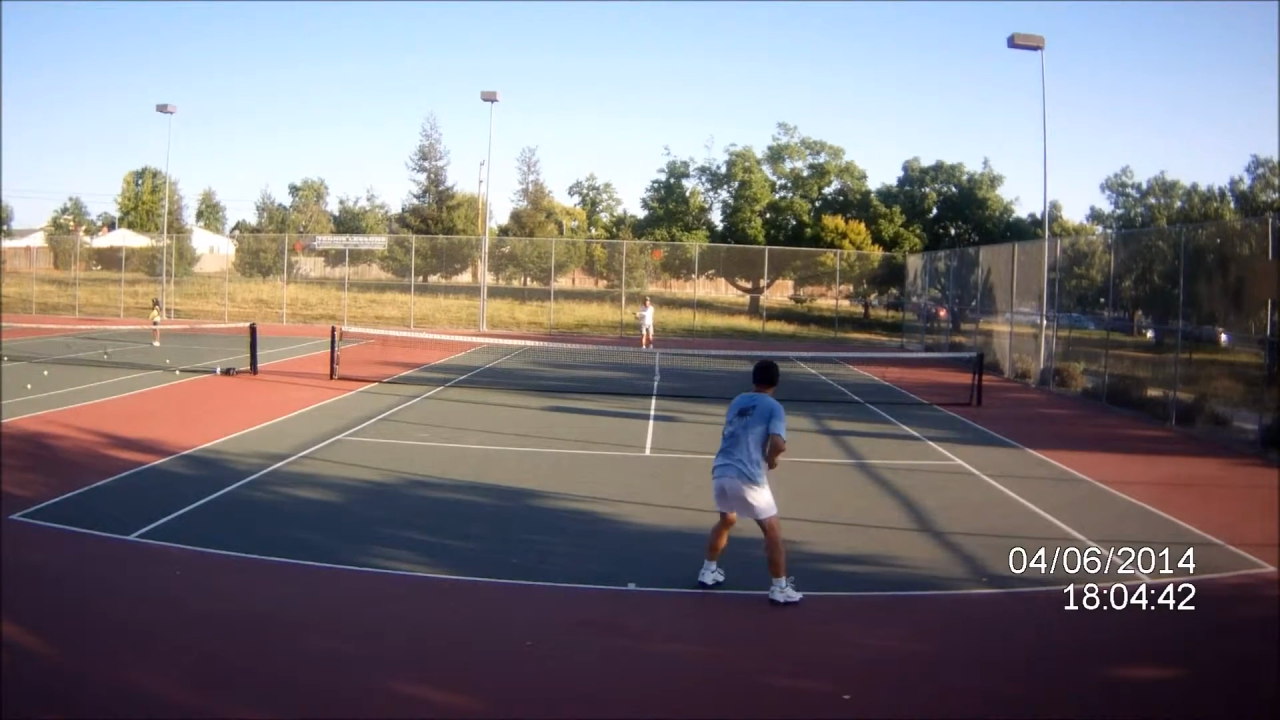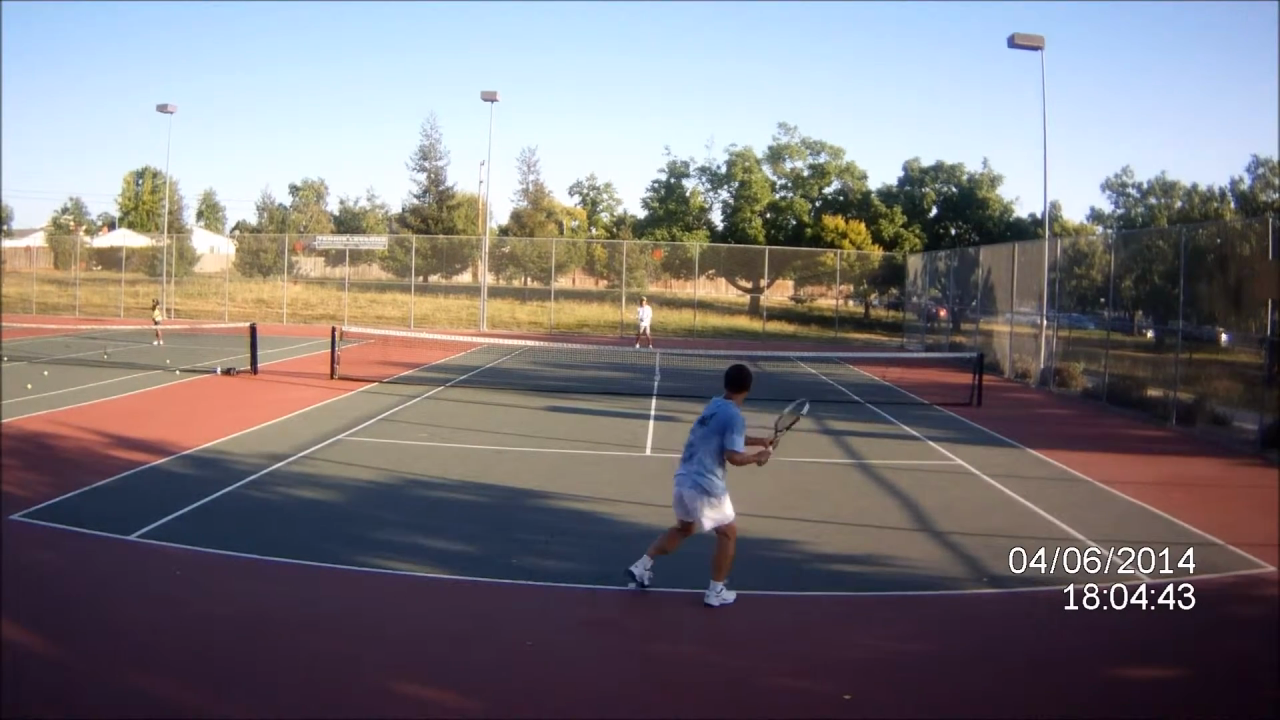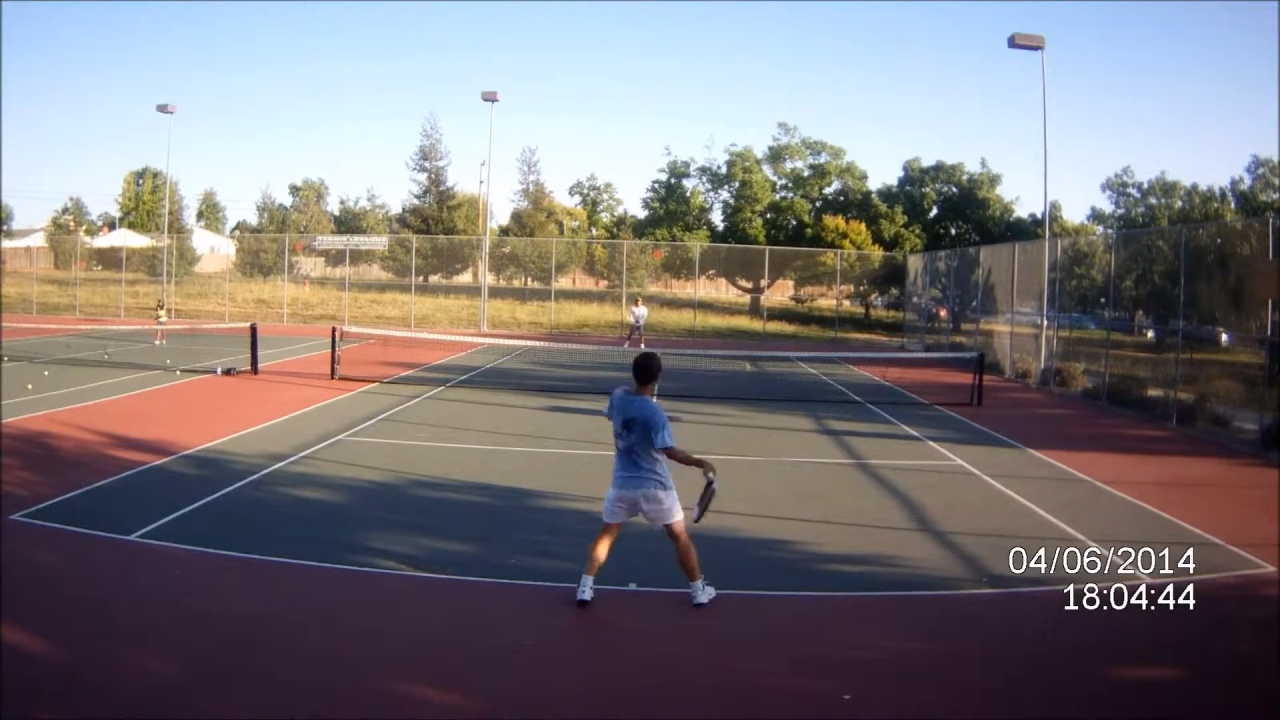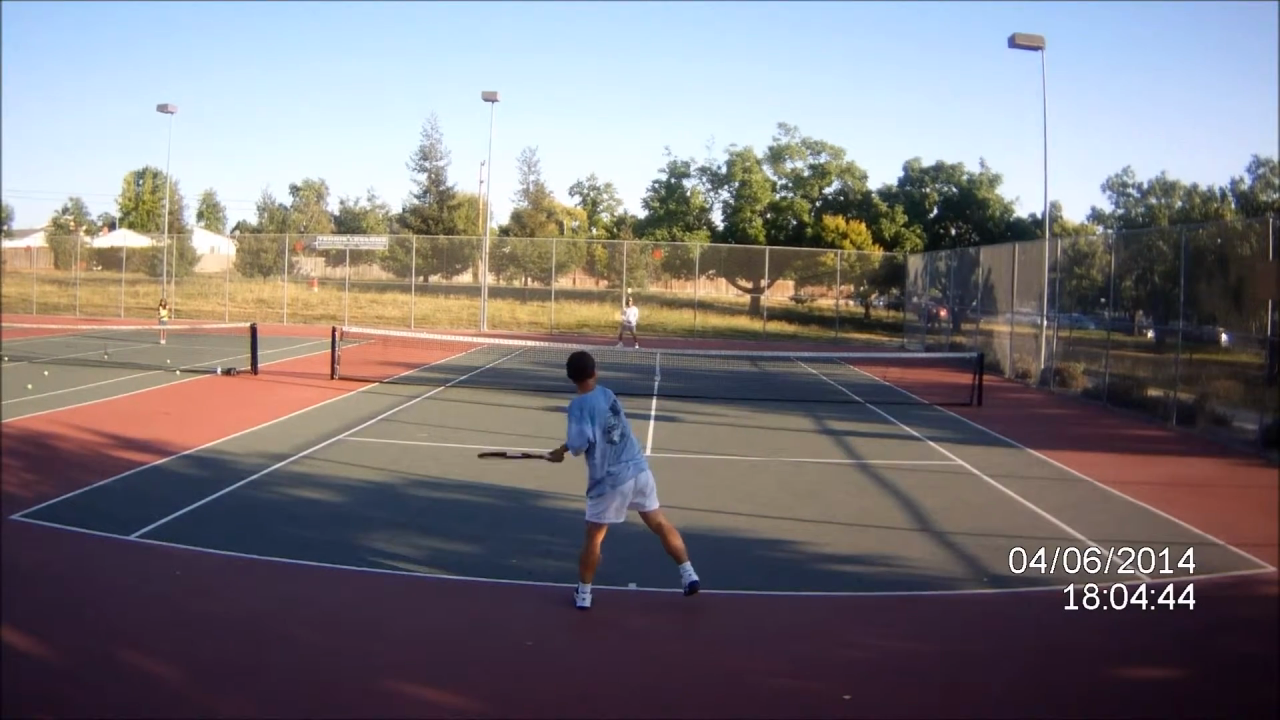
dt=0.5s
person 1, frame 1
left shoulder: (736, 401)
right shoulder: (774, 407)
right elbow: (777, 444)
right wrist: (771, 460)
left hip: (721, 473)
right hip: (747, 478)
left knee: (726, 521)
right knee: (772, 531)
left ankle: (708, 572)
right ankle: (780, 588)
person 1, frame 2
left shoulder: (714, 405)
right shoulder: (734, 416)
right elbow: (733, 457)
left wrist: (757, 441)
right wrist: (759, 456)
left hip: (683, 480)
right hip: (706, 487)
left knee: (682, 529)
right knee: (728, 535)
left ankle: (641, 567)
right ankle: (716, 592)
person 1, frame 3
left shoulder: (618, 397)
right shoulder: (653, 413)
right elbow: (669, 451)
right wrist: (702, 464)
left hip: (622, 484)
right hip: (654, 485)
left knee: (605, 535)
right knee: (680, 537)
left ankle: (585, 589)
right ankle: (697, 589)
person 1, frame 4
left shoulder: (577, 405)
right shoulder: (607, 394)
left elbow: (579, 447)
left wrist: (567, 449)
right wrist: (562, 449)
left hip: (610, 481)
right hip: (639, 470)
left knee: (594, 538)
right knee: (660, 525)
left ankle: (584, 593)
right ankle: (689, 574)
